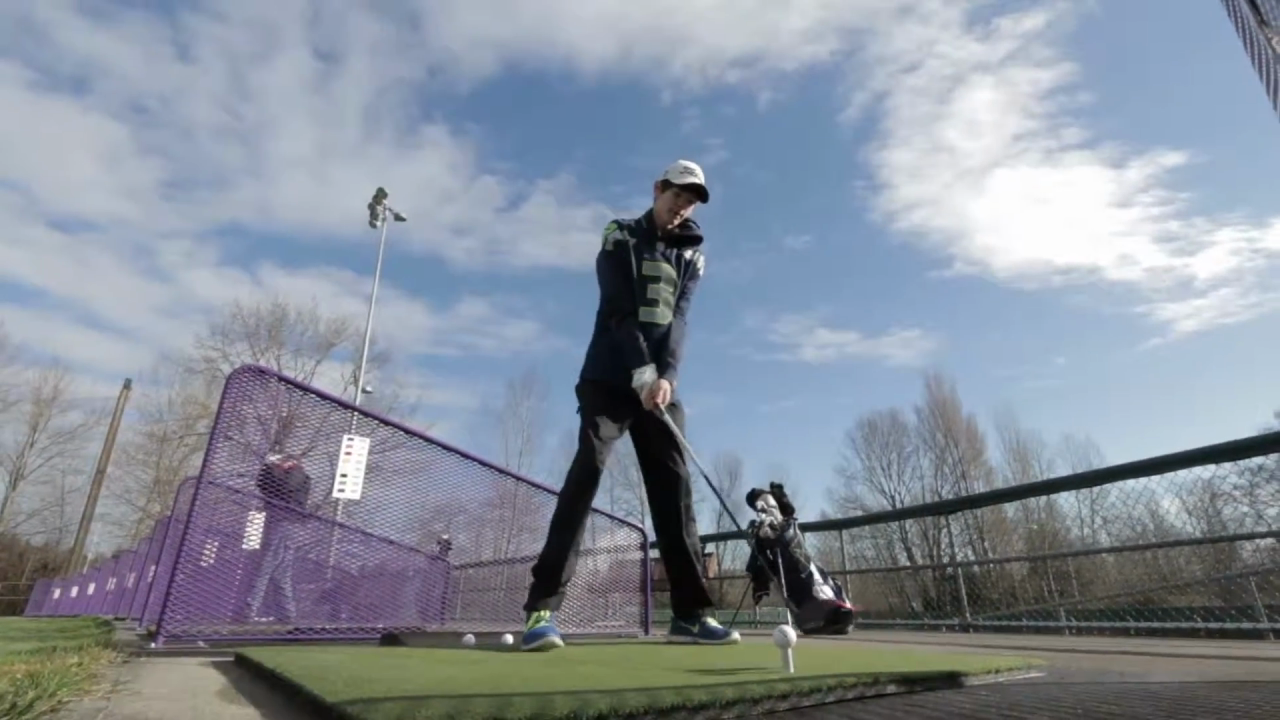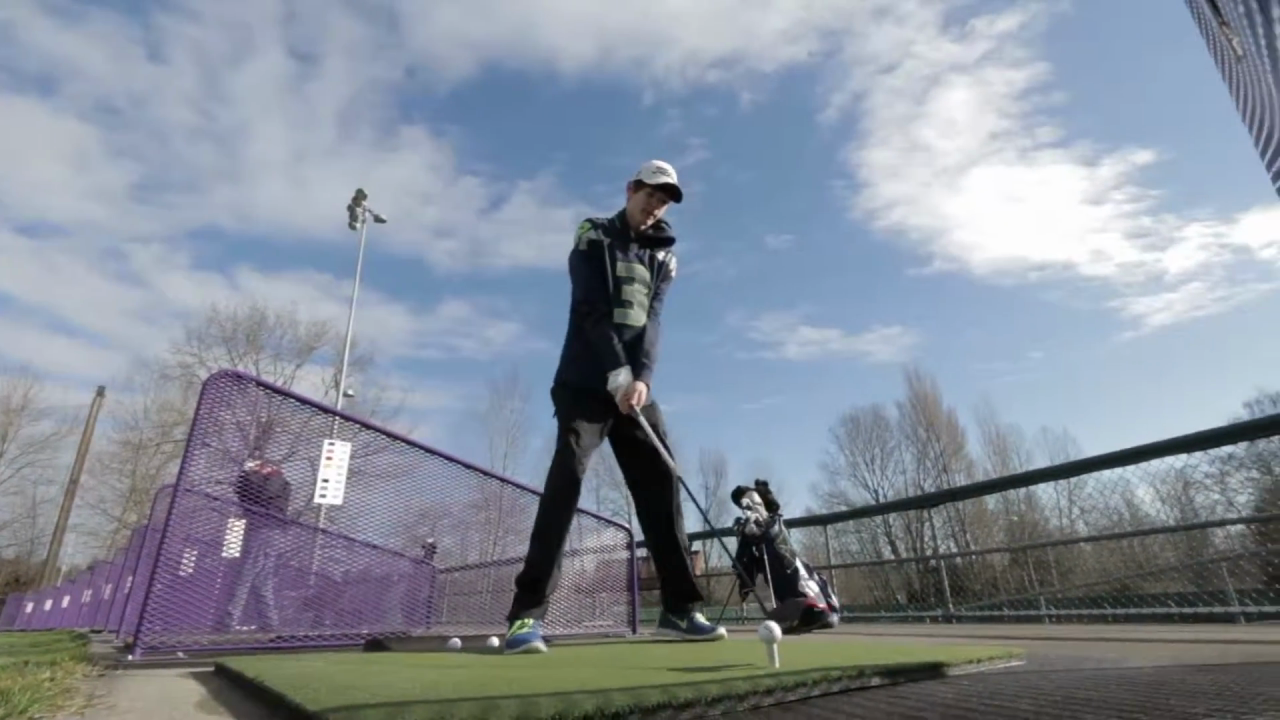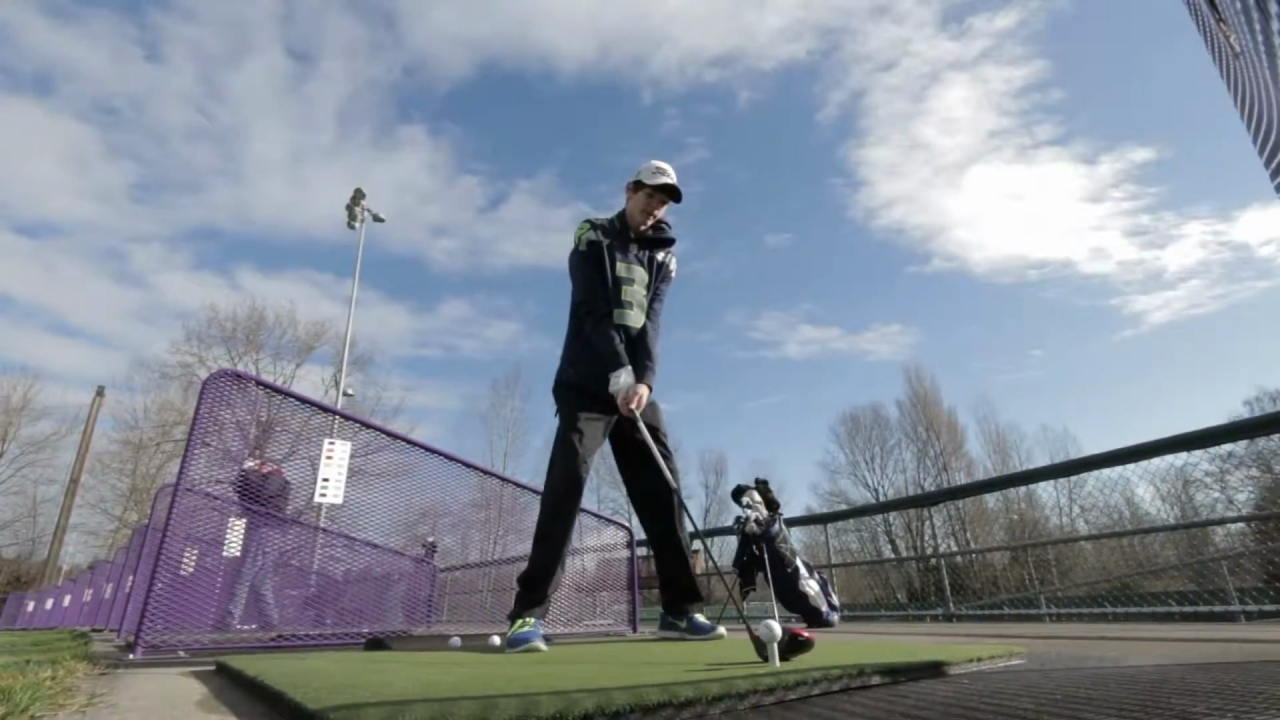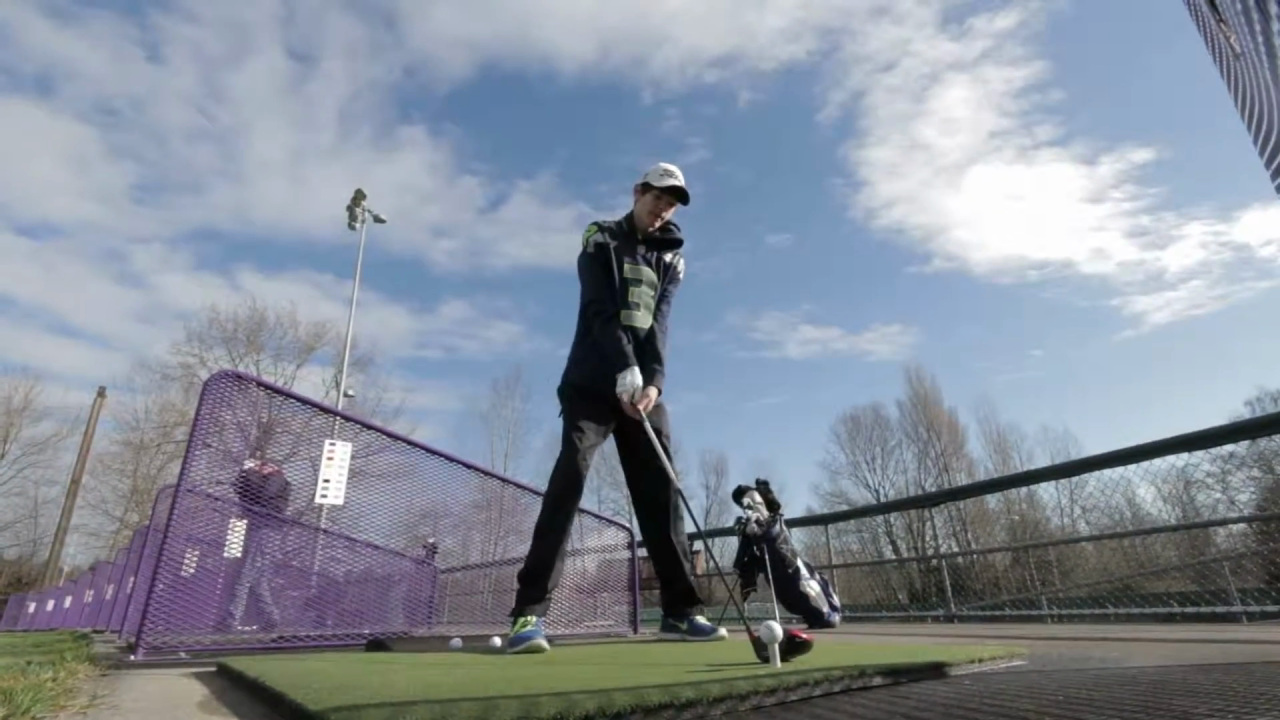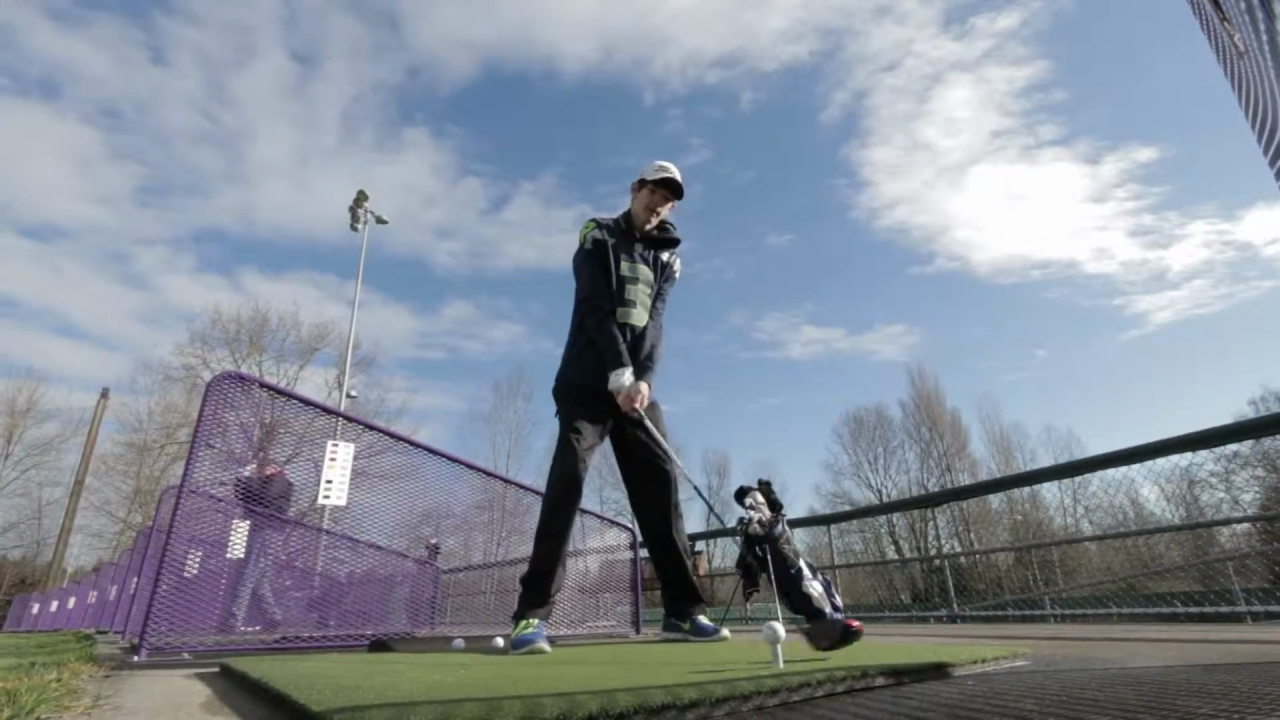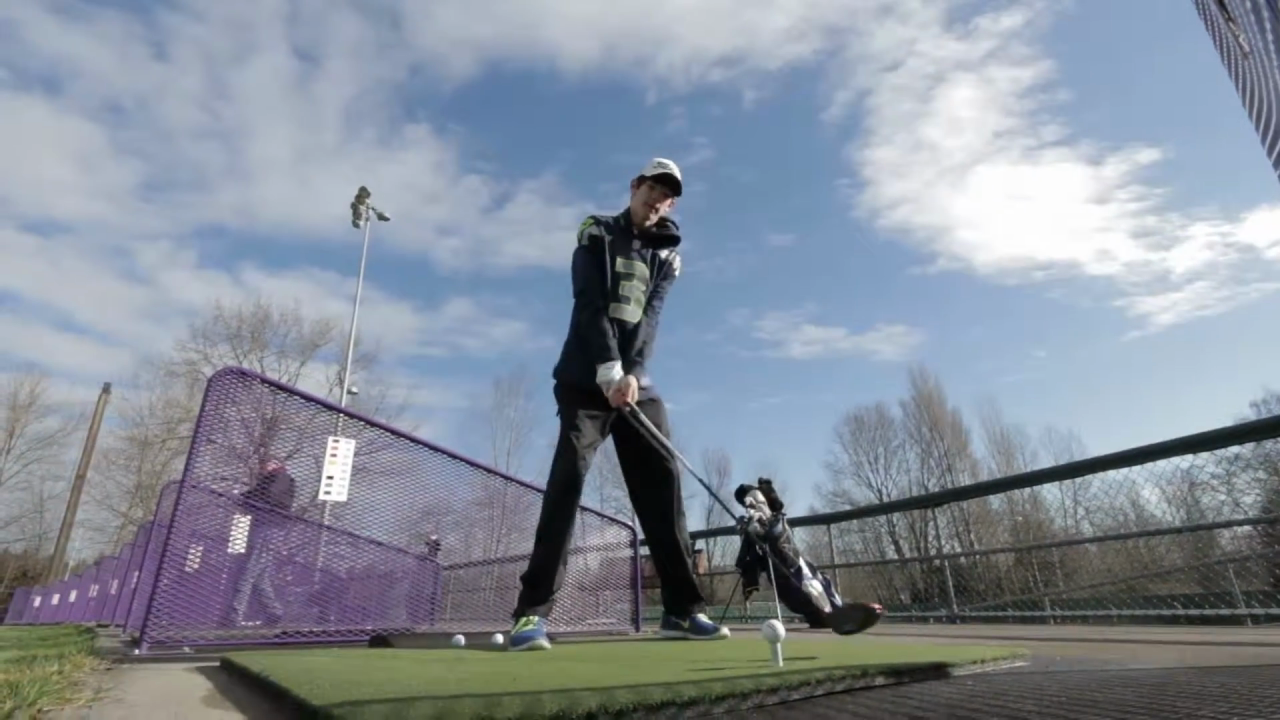
dt=0.2s
person 1, frame 1
left shoulder: (691, 255)
right shoulder: (620, 238)
left elbow: (678, 320)
right elbow: (619, 310)
left wrist: (666, 377)
right wrist: (643, 372)
left hip: (661, 384)
right hip: (609, 380)
left knee: (674, 488)
right knee: (588, 469)
left ankle: (690, 611)
right ankle: (542, 607)
person 1, frame 2
left shoulder: (662, 257)
right shoulder: (593, 237)
left elbow: (652, 320)
right elbow: (593, 311)
left wrist: (641, 378)
right wrist: (618, 374)
left hip: (635, 384)
right hip: (585, 383)
left knee: (661, 484)
right knee: (566, 478)
left ankle: (679, 606)
right ankle: (526, 615)
person 1, frame 3
left shoulder: (663, 256)
right shoulder: (593, 237)
left elbow: (651, 321)
right elbow: (595, 312)
left wrist: (644, 381)
right wrist: (620, 377)
left hip: (636, 387)
right hip: (586, 383)
left knee: (661, 487)
right knee: (568, 478)
left ankle: (679, 608)
right ankle: (528, 614)
person 1, frame 4
left shoulder: (671, 258)
right shoulder: (600, 239)
left elbow: (659, 323)
right elbow: (602, 313)
left wrist: (653, 383)
right wrist: (628, 377)
left hip: (644, 388)
right hip: (592, 383)
left knee: (660, 489)
right knee: (570, 475)
left ankle: (680, 609)
right ankle: (529, 611)
person 1, frame 5
left shoulder: (667, 257)
right shoulder: (598, 236)
left elbow: (653, 319)
right elbow: (597, 309)
left wrist: (643, 379)
right wrist: (620, 374)
left hip: (637, 386)
right hip: (586, 383)
left knee: (660, 484)
right knee: (568, 479)
left ankle: (682, 609)
right ankle: (532, 615)
person 1, frame 6
left shoulder: (668, 254)
right shoulder: (597, 233)
left elbow: (650, 316)
right elbow: (591, 305)
left wrist: (633, 374)
right wrist: (608, 368)
left hip: (637, 383)
right hip: (586, 379)
left knee: (662, 484)
right knee: (568, 476)
left ankle: (681, 608)
right ankle: (532, 612)
